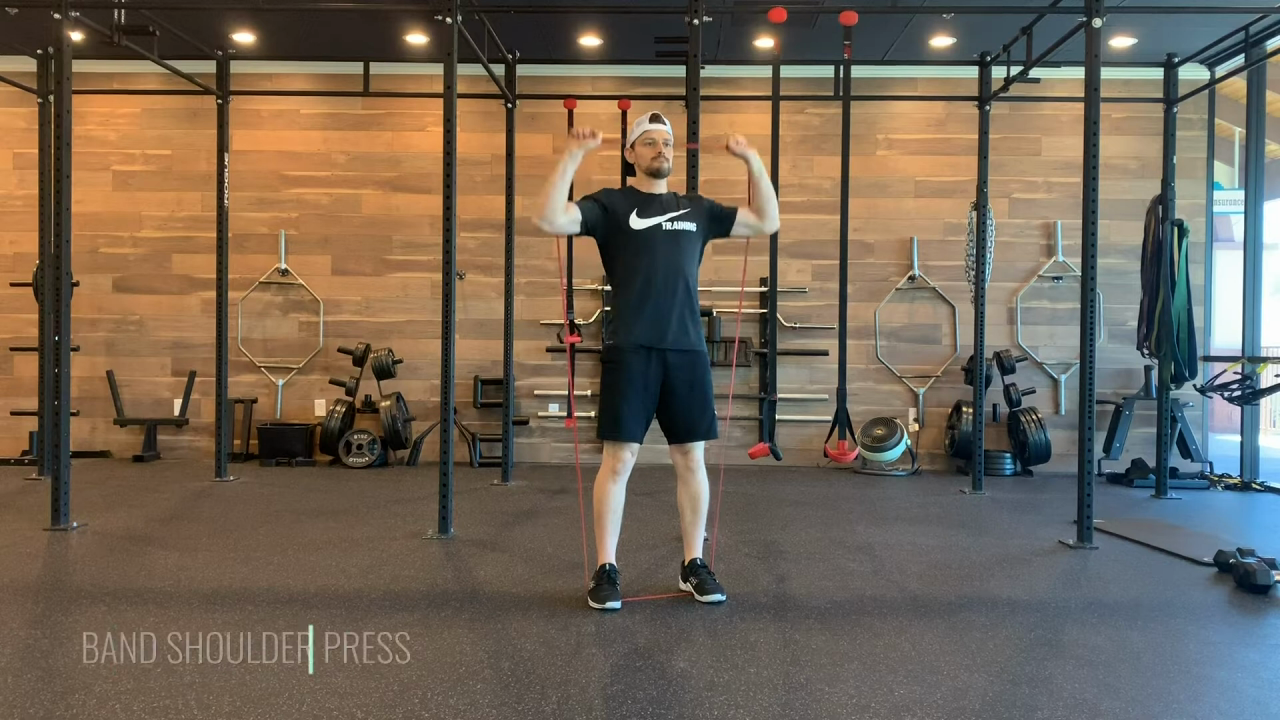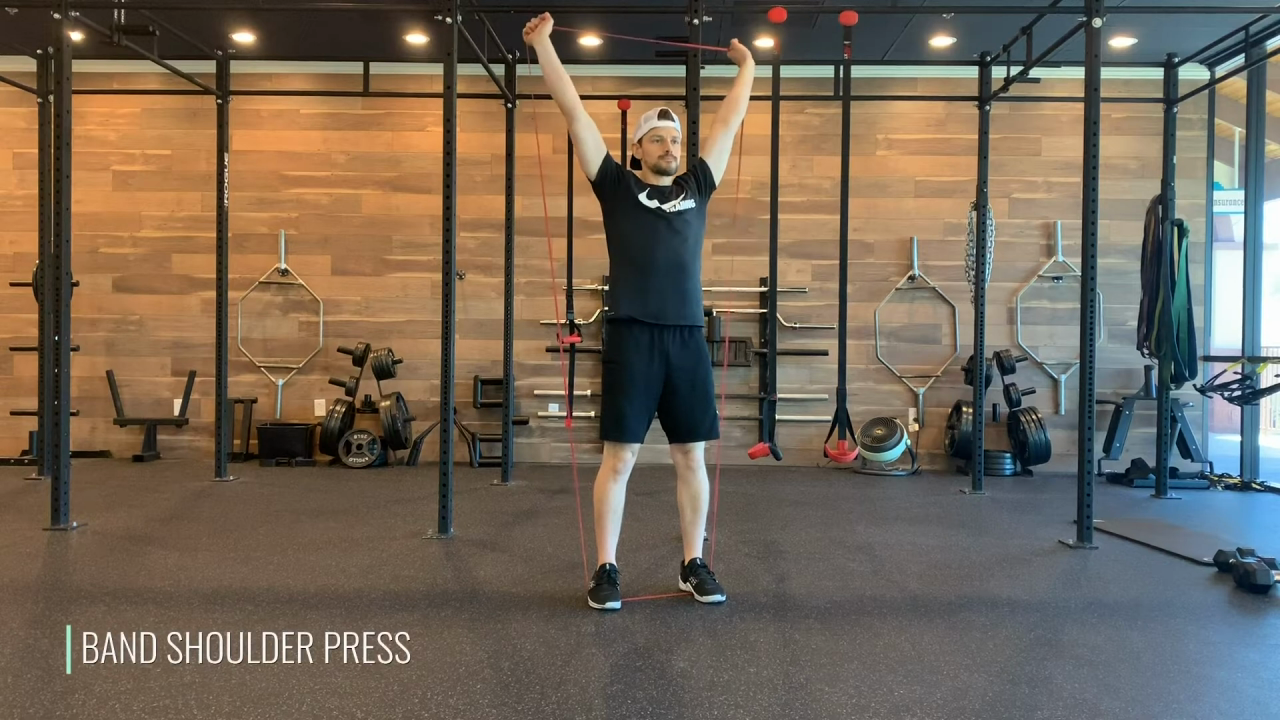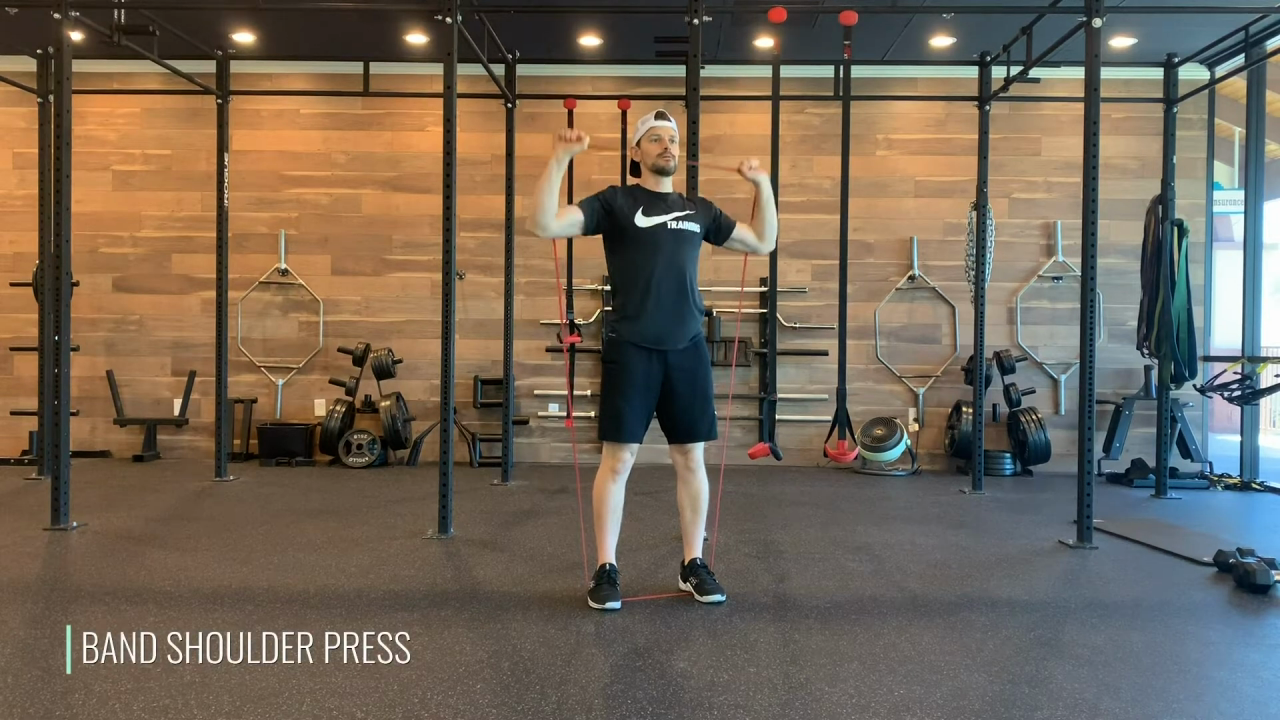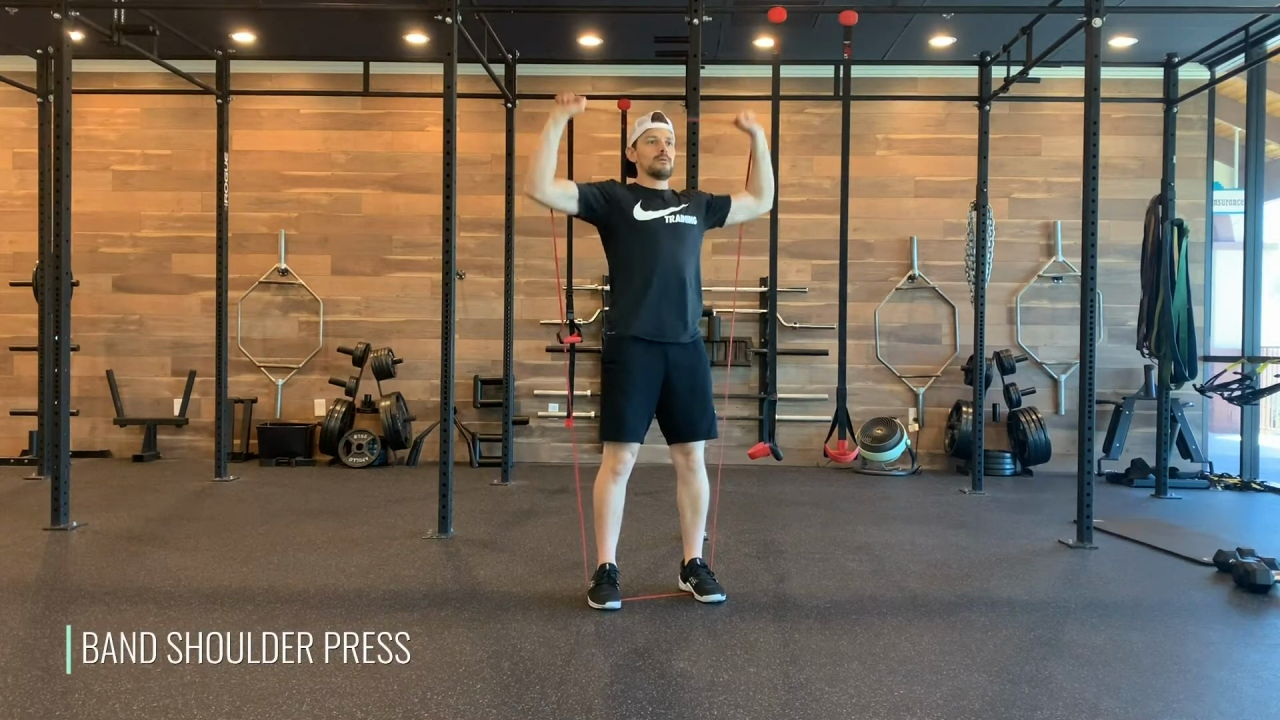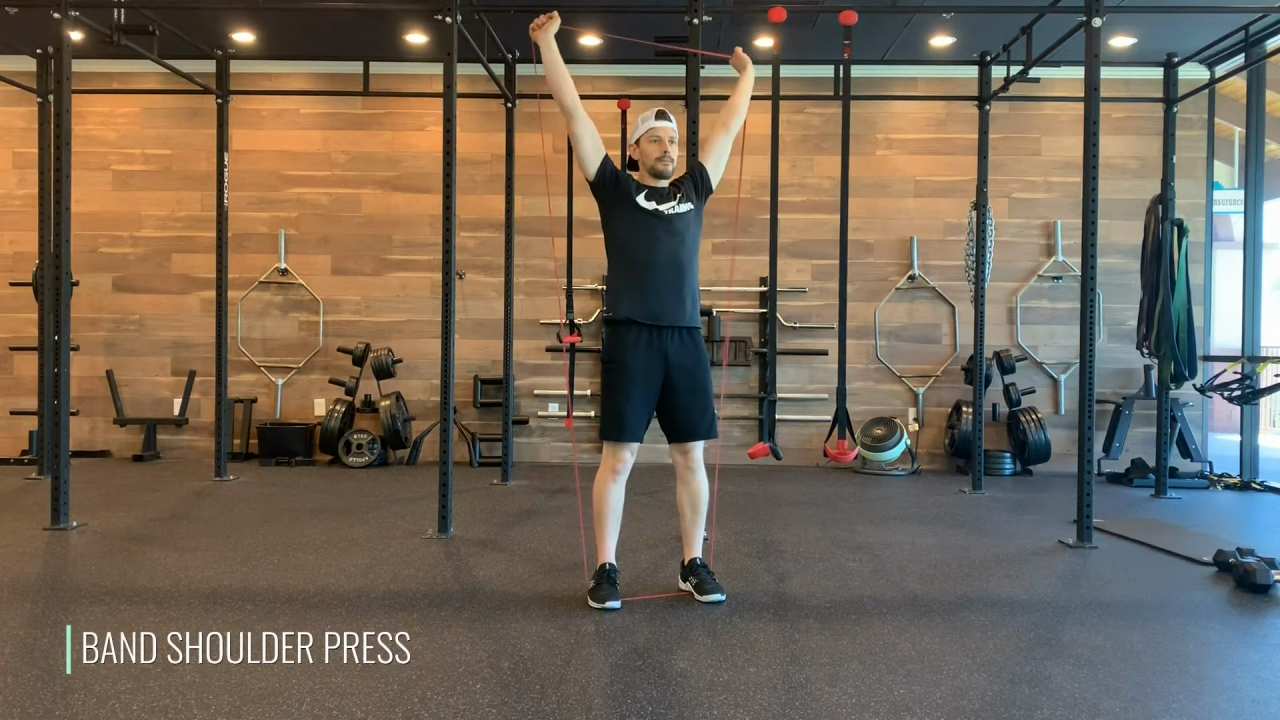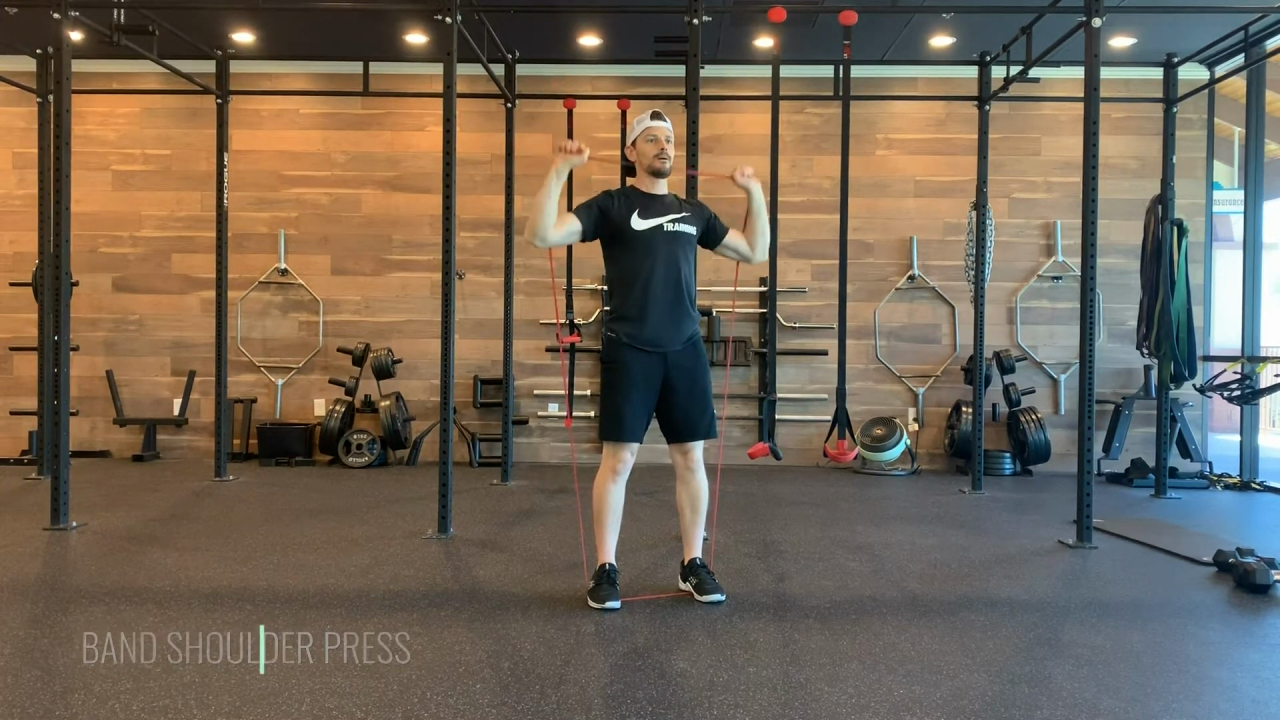
dt=0.7s
person 1, frame 1
left shoulder: (698, 209)
right shoulder: (610, 205)
left elbow: (767, 221)
right elbow: (548, 218)
left wrist: (753, 160)
right wrist: (572, 154)
left hip: (687, 349)
right hip: (630, 349)
left knee: (690, 458)
right knee: (618, 458)
left ankle: (694, 565)
right ankle: (605, 570)
person 1, frame 2
left shoulder: (696, 187)
right shoulder: (617, 187)
left elbow: (729, 121)
right elbow: (573, 110)
left wrist: (746, 65)
right wrist: (543, 44)
left hip: (688, 341)
right hip: (632, 341)
left knee: (691, 457)
right knee: (619, 458)
left ankle: (692, 563)
right ankle: (606, 569)
person 1, frame 3
left shoulder: (698, 208)
right shoulder: (615, 200)
left elbow: (764, 242)
right elbow: (542, 224)
left wrist: (762, 187)
right wrist: (559, 158)
left hip: (687, 348)
right hip: (631, 348)
left knee: (691, 458)
right knee: (617, 459)
left ankle: (693, 564)
right ankle: (606, 570)
person 1, frame 4
left shoulder: (696, 204)
right shoulder: (611, 198)
left elbow: (760, 201)
right elbow: (539, 189)
left wrist: (757, 139)
right wrist: (558, 120)
left hip: (686, 346)
right hip: (631, 346)
left knee: (691, 457)
right knee: (619, 459)
left ankle: (693, 564)
right ankle: (606, 569)
person 1, frame 5
left shoulder: (694, 190)
right shoulder: (614, 188)
left elbow: (729, 127)
right elbow: (573, 112)
left wrist: (746, 72)
right wrist: (547, 43)
left hip: (686, 340)
right hip: (630, 340)
left knee: (691, 457)
right knee: (618, 458)
left ankle: (693, 563)
right ankle: (605, 569)
person 1, frame 6
left shoulder: (693, 212)
right shoulder: (611, 205)
left elbow: (754, 251)
right elbow: (540, 235)
left wrist: (755, 194)
right wrist: (558, 171)
left hip: (686, 348)
right hip: (629, 349)
left knee: (690, 458)
right knee: (618, 460)
left ankle: (693, 563)
right ankle: (606, 569)
